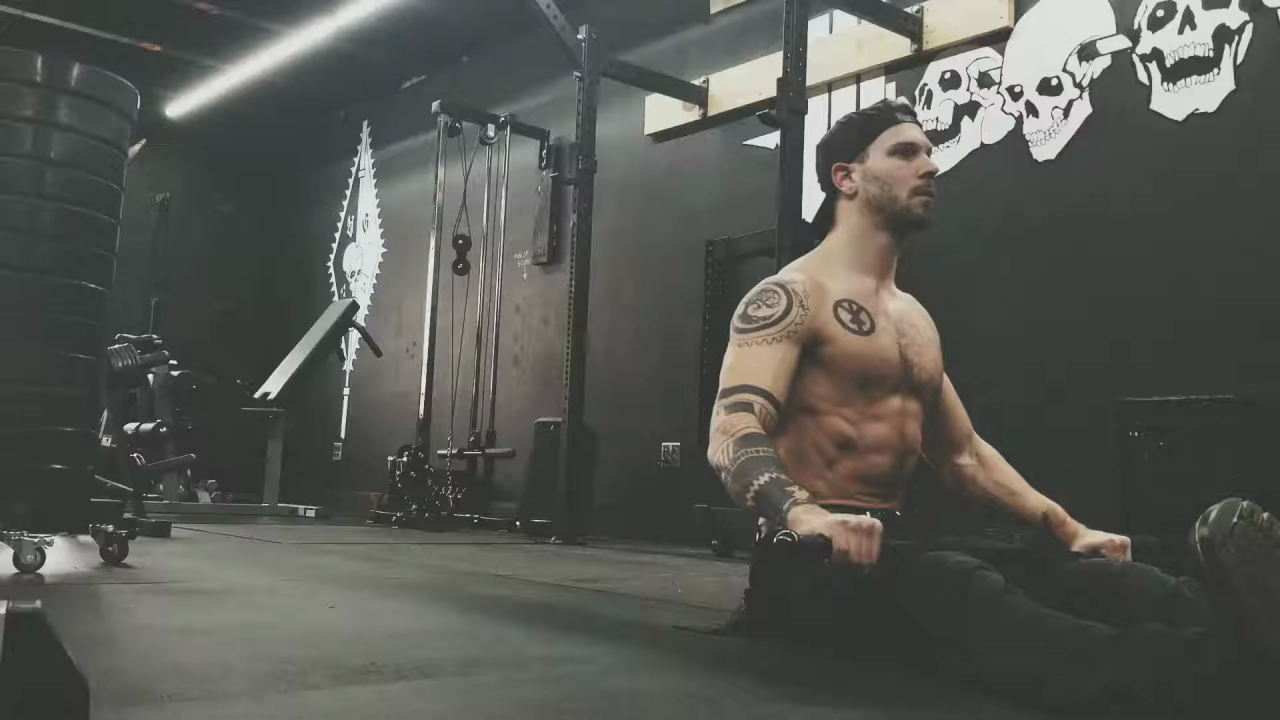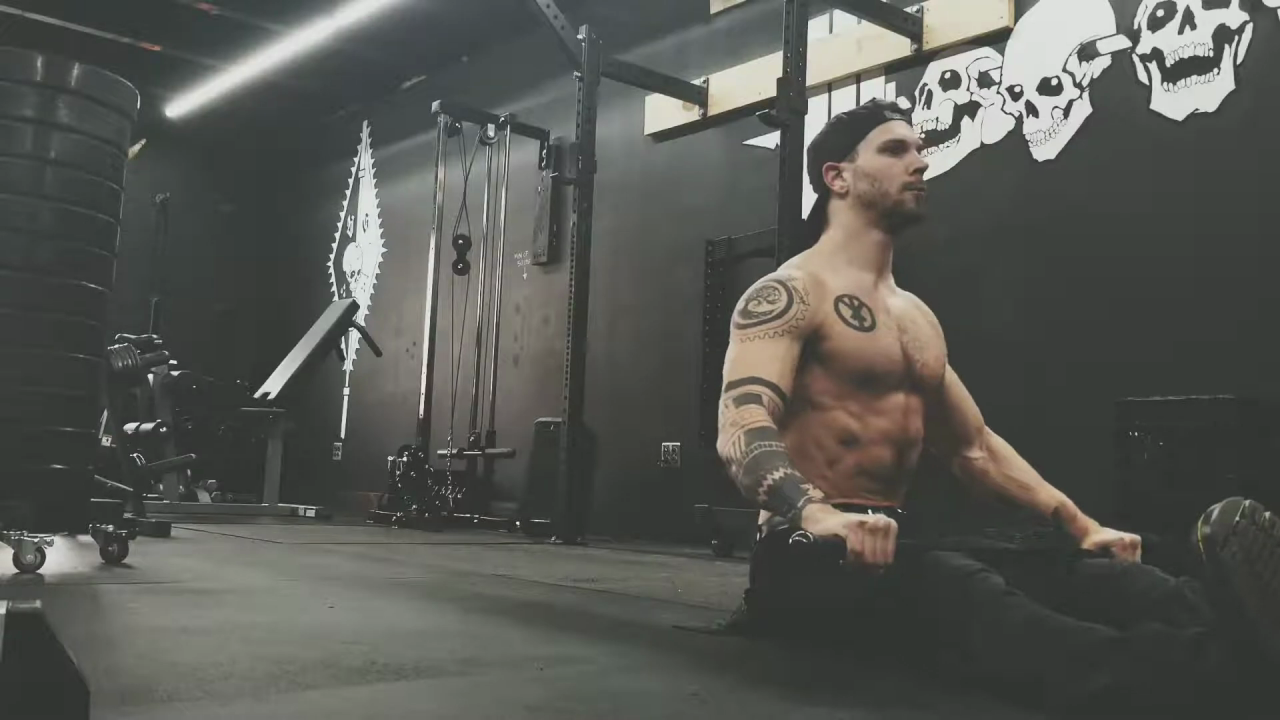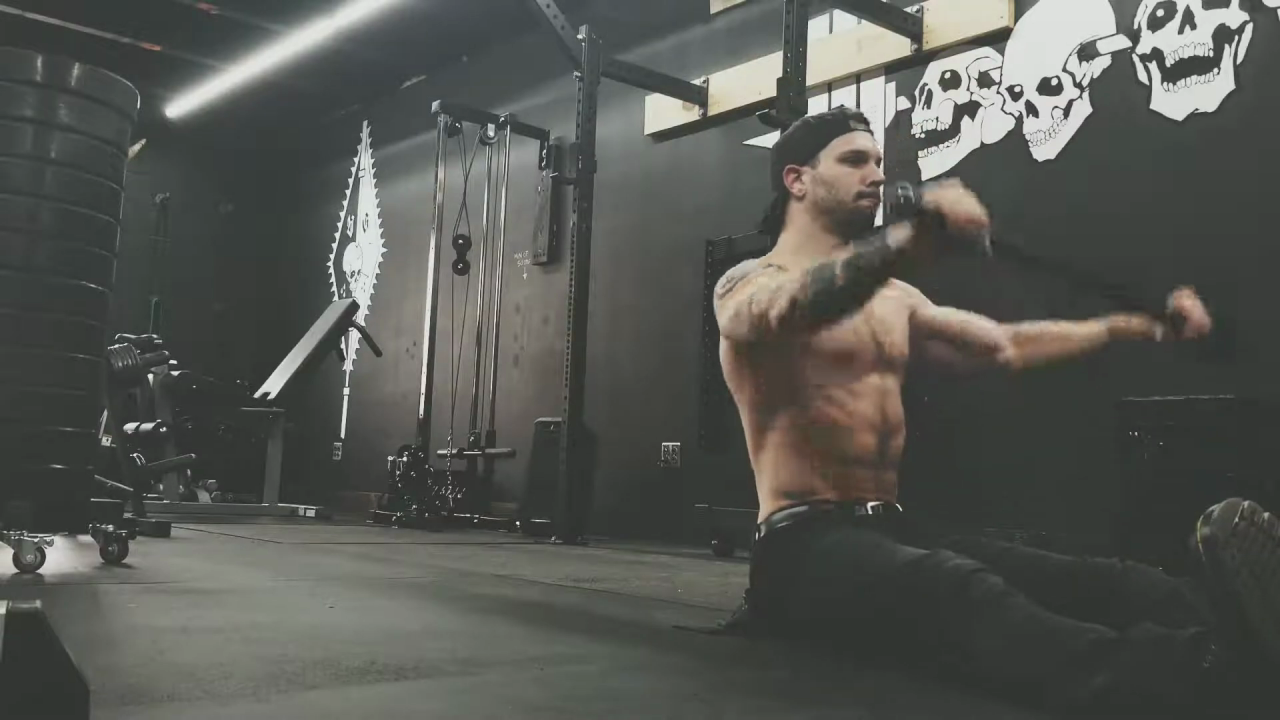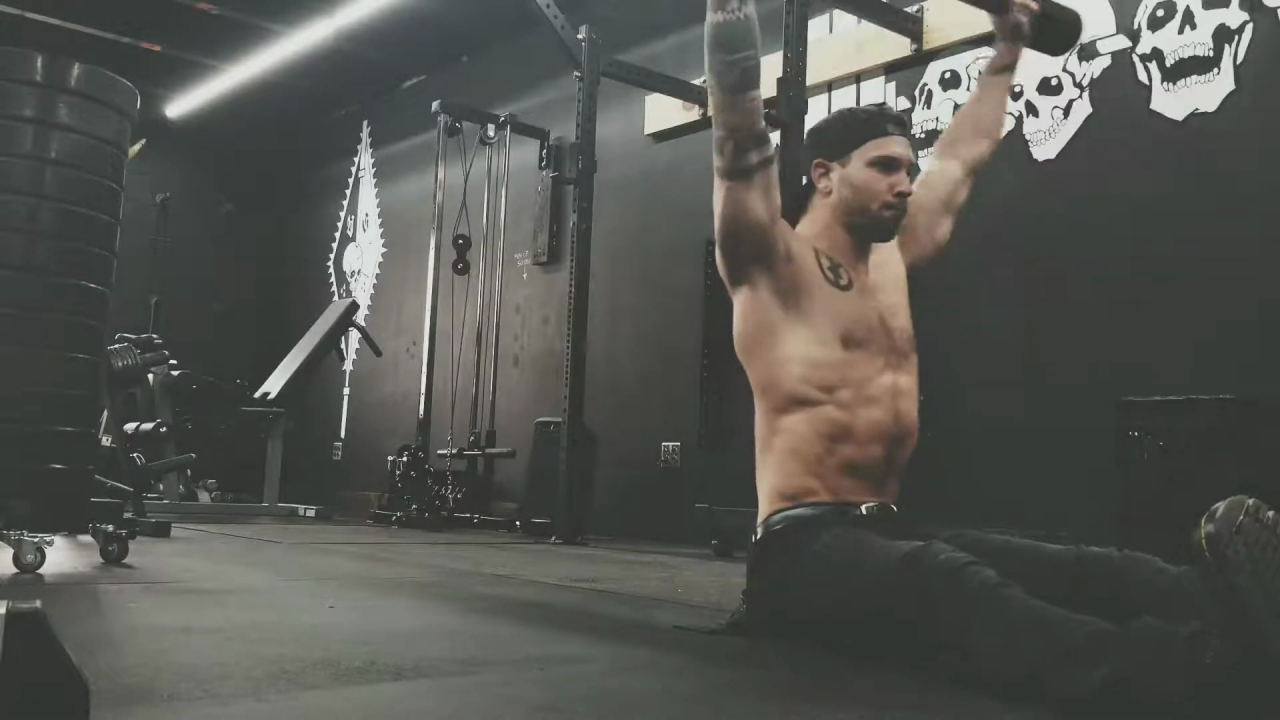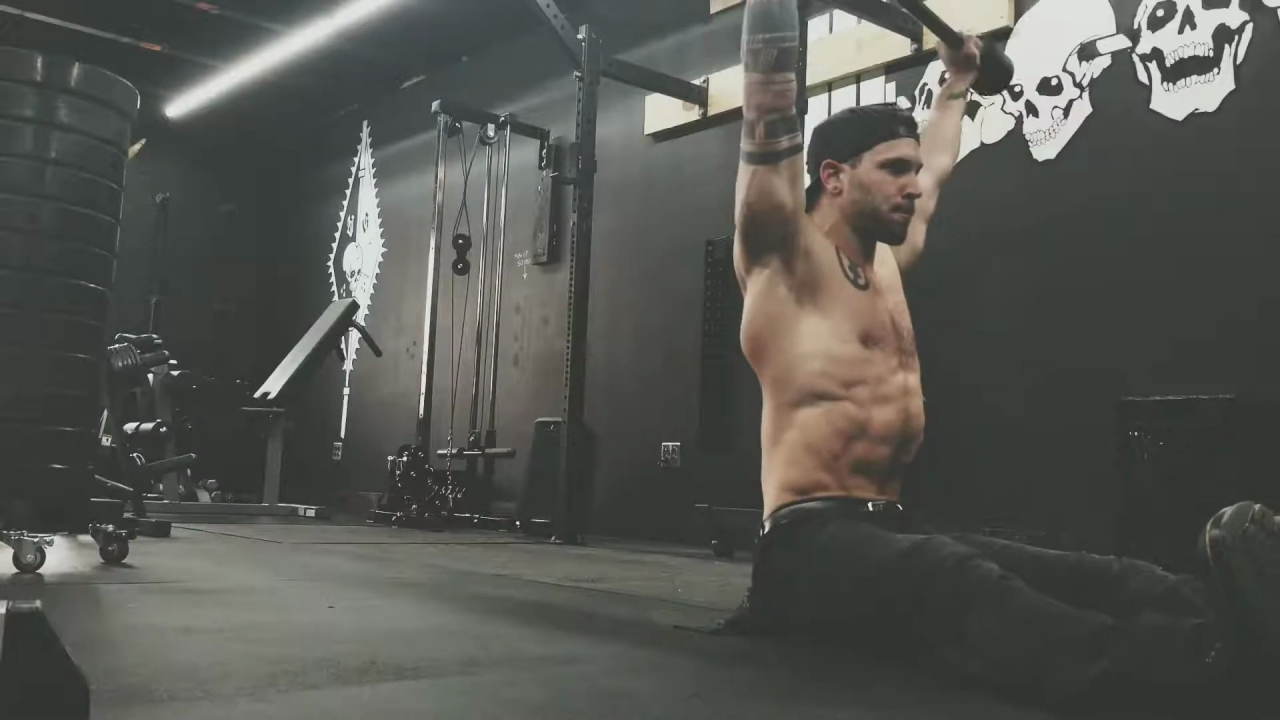
dt=0.3s
person 1, frame 1
left shoulder: (915, 318)
right shoulder: (791, 297)
left elbow: (963, 452)
right elbow: (733, 433)
left wrist: (1065, 527)
right wrist: (803, 516)
left hip: (892, 545)
right hip: (807, 558)
left knee: (1077, 575)
right knee: (959, 590)
right ankle: (1195, 659)
person 1, frame 2
left shoulder: (917, 317)
right shoulder: (785, 295)
left elbow: (974, 445)
right elbow: (740, 432)
left wrist: (1078, 523)
right wrist: (821, 515)
left hip: (889, 539)
right hip: (804, 556)
left knee: (1081, 576)
right knee: (958, 593)
right ankle: (1191, 662)
person 1, frame 3
left shoulder: (893, 300)
right shoulder: (752, 283)
left elbow: (1006, 347)
right elbow: (795, 309)
left wrist: (1135, 326)
right wrist: (908, 240)
left hip: (889, 531)
right hip: (804, 549)
left knee: (1078, 579)
right knee: (958, 591)
right ankle: (1186, 665)
person 1, frame 4
left shoulder: (890, 260)
right shoulder: (771, 263)
left elbow: (963, 158)
right elbow: (737, 125)
left hip: (888, 535)
right hip: (803, 551)
left knee: (1096, 569)
right knee: (953, 587)
right ankle: (1187, 661)
person 1, frame 5
left shoulder: (882, 257)
right shoulder: (785, 256)
left elbow: (937, 166)
right elbow: (769, 107)
left wrist: (957, 81)
left hip: (893, 532)
right hip: (809, 550)
left knee: (1091, 577)
right knee: (954, 579)
right ankle: (1187, 659)
